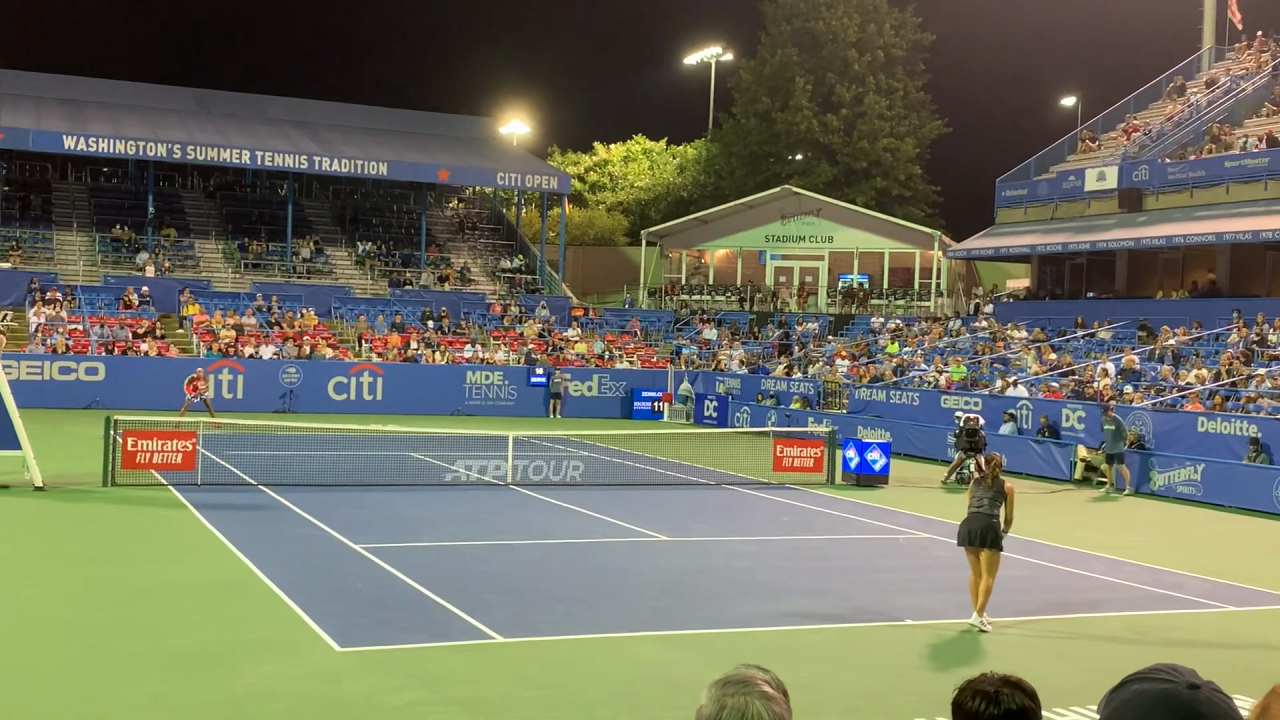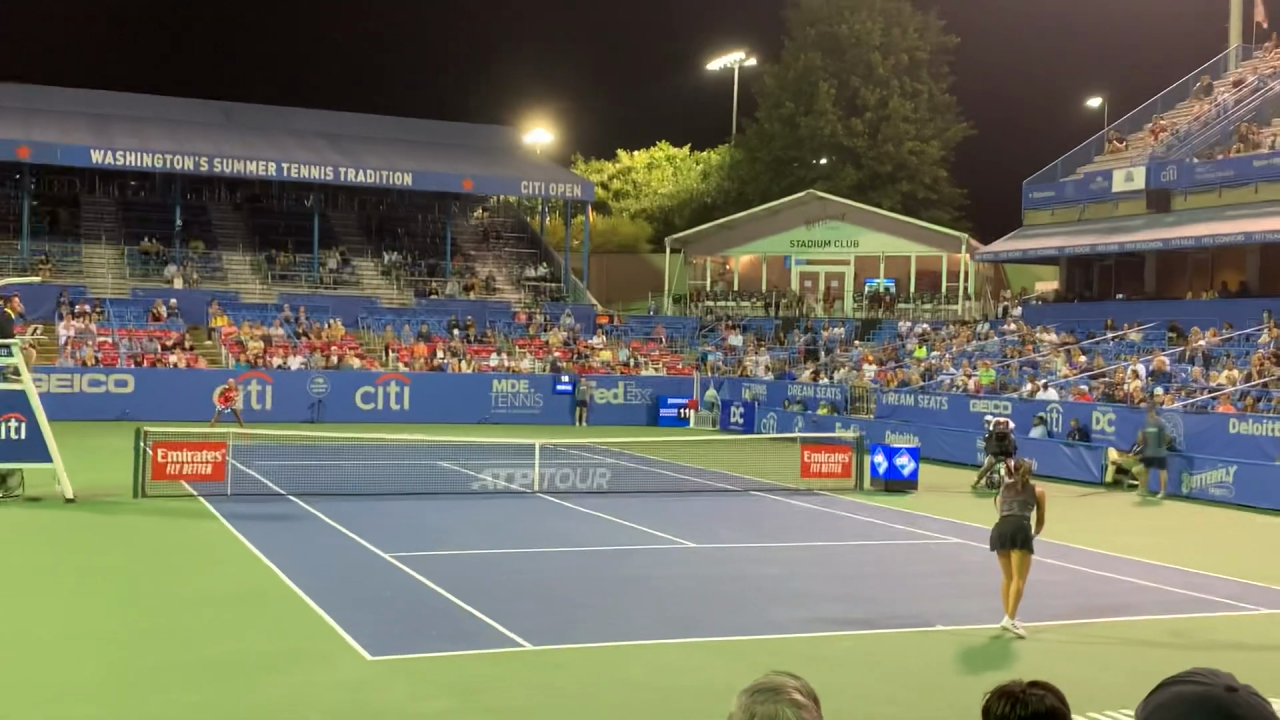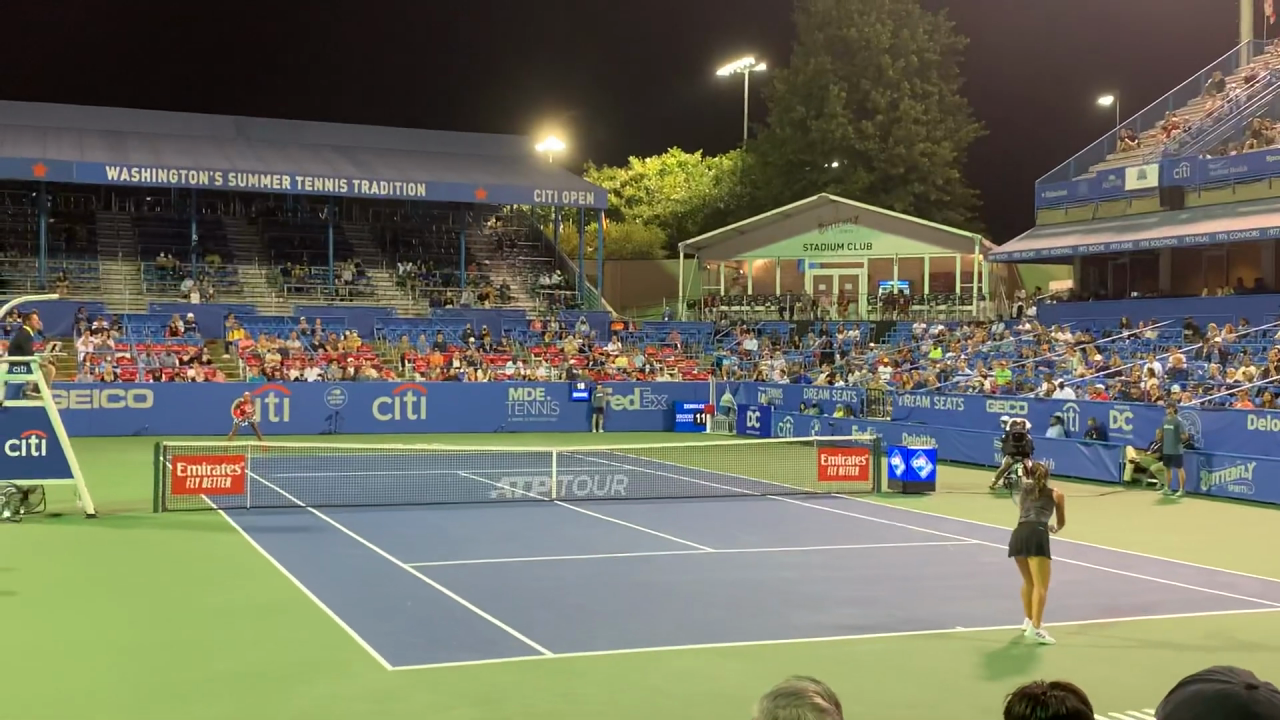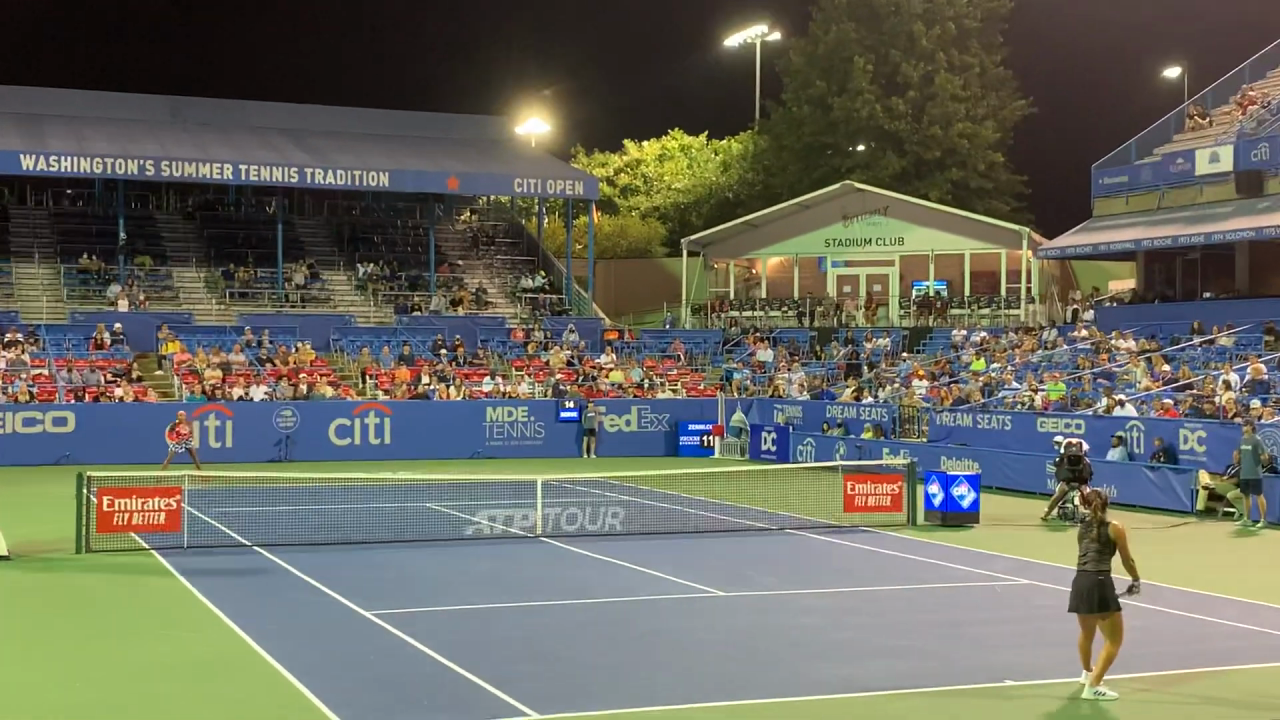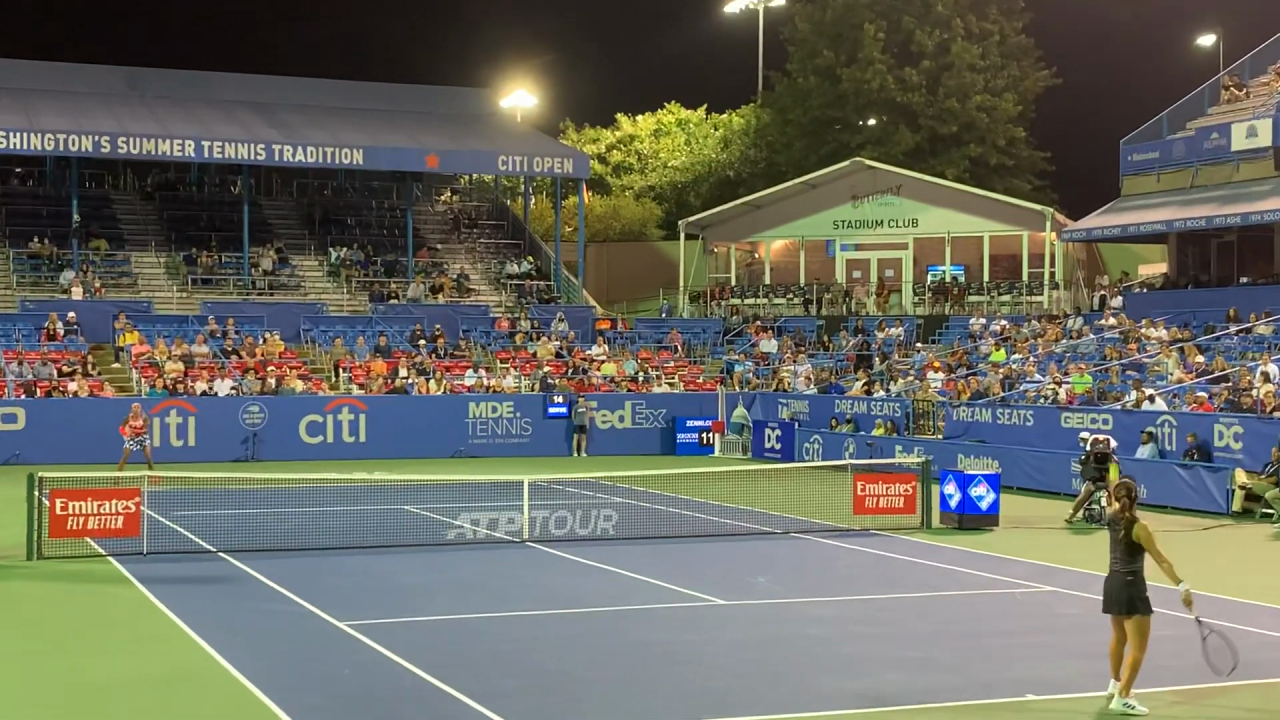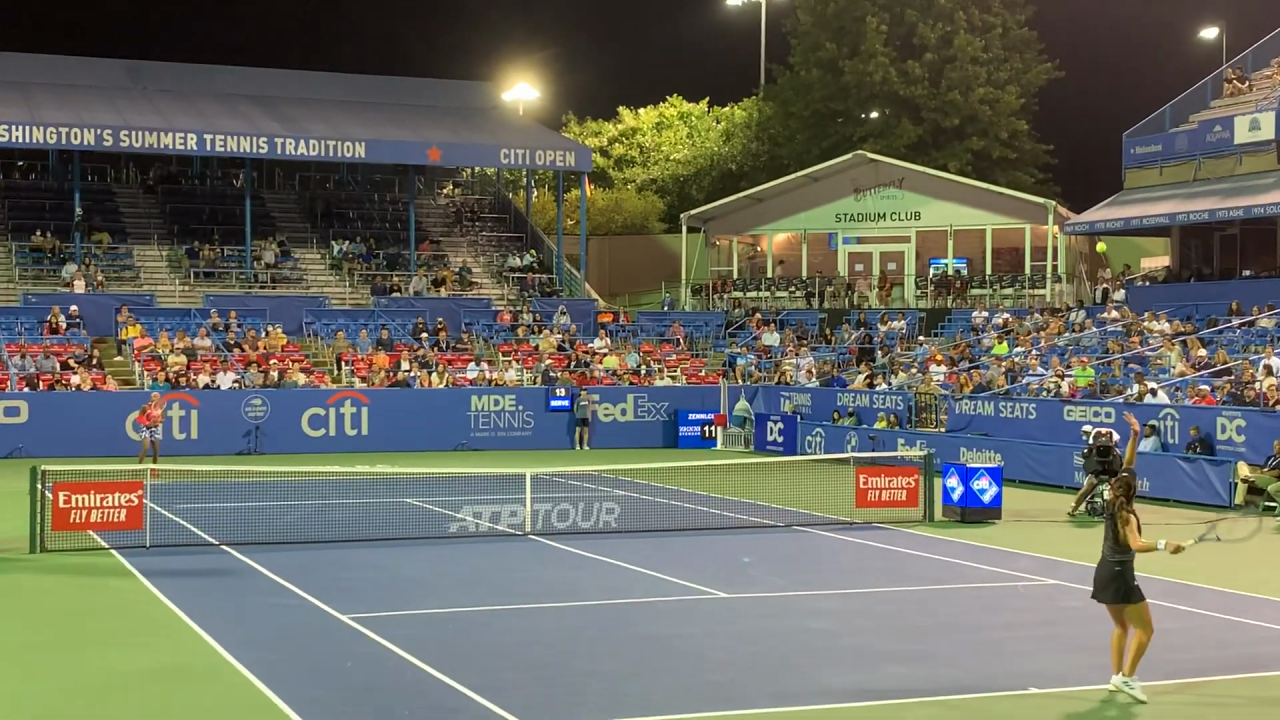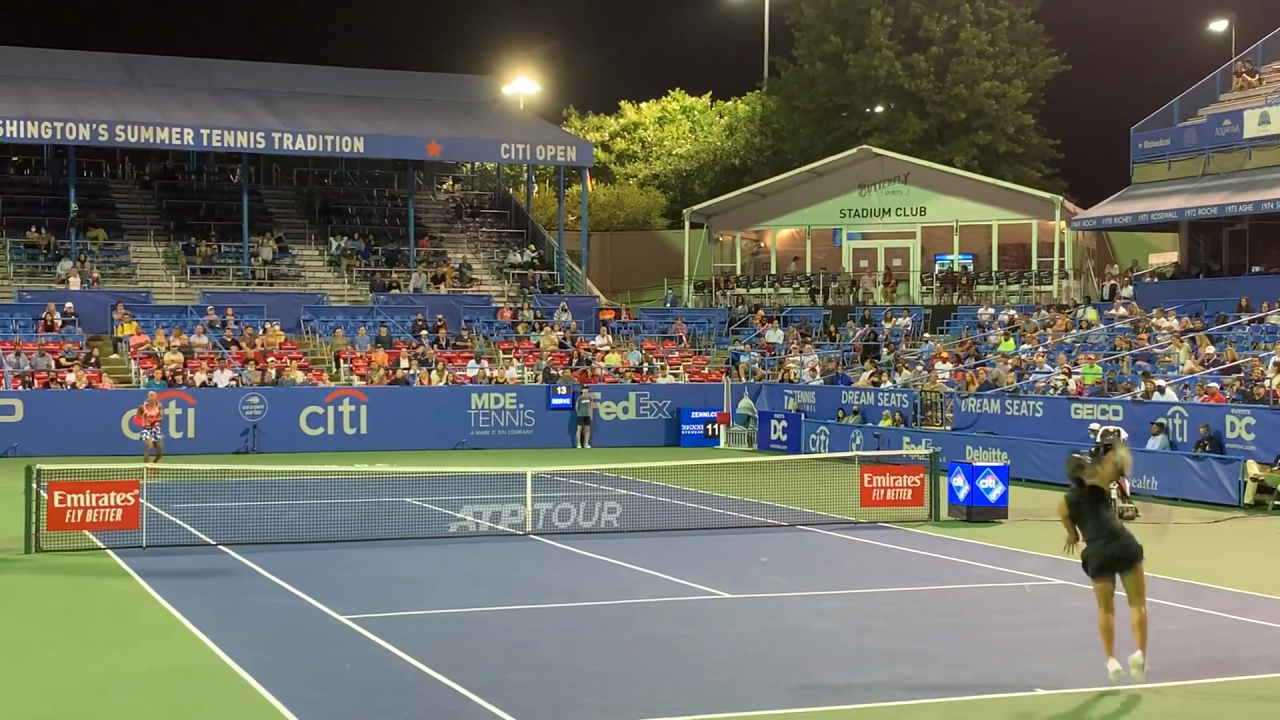
dt=0.5s
person 1, frame 1
left shoulder: (975, 482)
right shoulder: (1006, 486)
right elbow: (1009, 518)
right wrist: (1004, 532)
left hip: (968, 525)
right hip: (989, 527)
left knee: (975, 574)
right knee: (988, 576)
left ankle: (978, 613)
right ankle: (978, 615)
person 1, frame 2
left shoulder: (1005, 488)
right shoulder: (1037, 491)
right elbow: (1040, 521)
right wrist: (1034, 533)
left hip: (1000, 529)
right hip: (1020, 529)
left knee: (1008, 578)
right knee: (1019, 579)
left ankle: (1009, 617)
right ankle: (1010, 618)
person 1, frame 3
left shoulder: (1025, 492)
right shoulder: (1056, 494)
right elbow: (1061, 522)
right wrist: (1054, 528)
left hip: (1018, 534)
right hip: (1037, 536)
left knee: (1028, 582)
right knee: (1040, 586)
left ankle: (1028, 620)
right ankle: (1035, 627)
person 1, frame 4
left shoulder: (1083, 528)
right shoulder: (1114, 528)
right elbow: (1127, 561)
right wrist: (1136, 581)
left hip: (1079, 584)
right hip: (1099, 585)
left knee: (1087, 633)
right knee: (1114, 641)
left ankle: (1087, 673)
right ankle: (1093, 686)
person 1, frame 5
left shoulder: (1112, 517)
right shoulder: (1138, 527)
left elbow: (1112, 500)
right elbow: (1161, 561)
left wrist: (1115, 484)
right wrist: (1182, 587)
left hip: (1112, 583)
right hip: (1131, 586)
left knee: (1119, 637)
right knee: (1137, 647)
left ankle: (1115, 683)
right ankle: (1122, 698)
person 1, frame 6
left shoulder: (1112, 504)
right shoulder: (1127, 517)
left elbow: (1126, 467)
right elbow: (1137, 545)
right wrist: (1164, 546)
left hip: (1104, 573)
right hip: (1120, 577)
left knee: (1122, 627)
right knee: (1144, 630)
left ankle: (1117, 676)
right ankle: (1126, 677)
person 1, frame 7
left shoulder: (1064, 504)
right shoulder: (1096, 487)
left elbow: (1073, 536)
left wrist: (1071, 537)
left hip: (1098, 554)
right hip: (1123, 547)
left knee: (1106, 610)
right knee: (1138, 605)
right ankle: (1139, 654)
